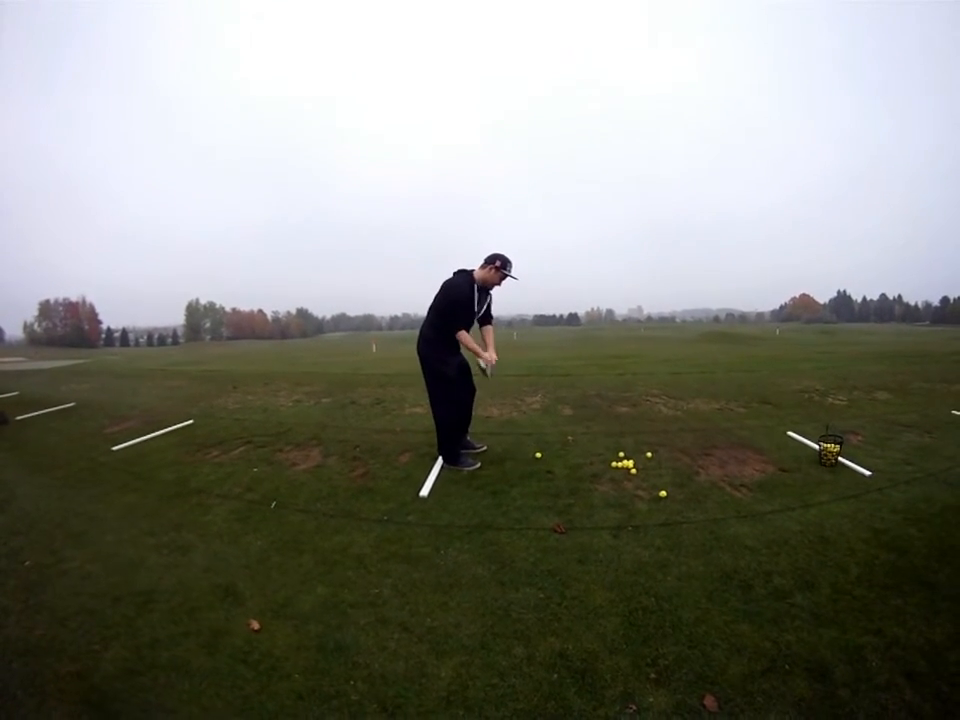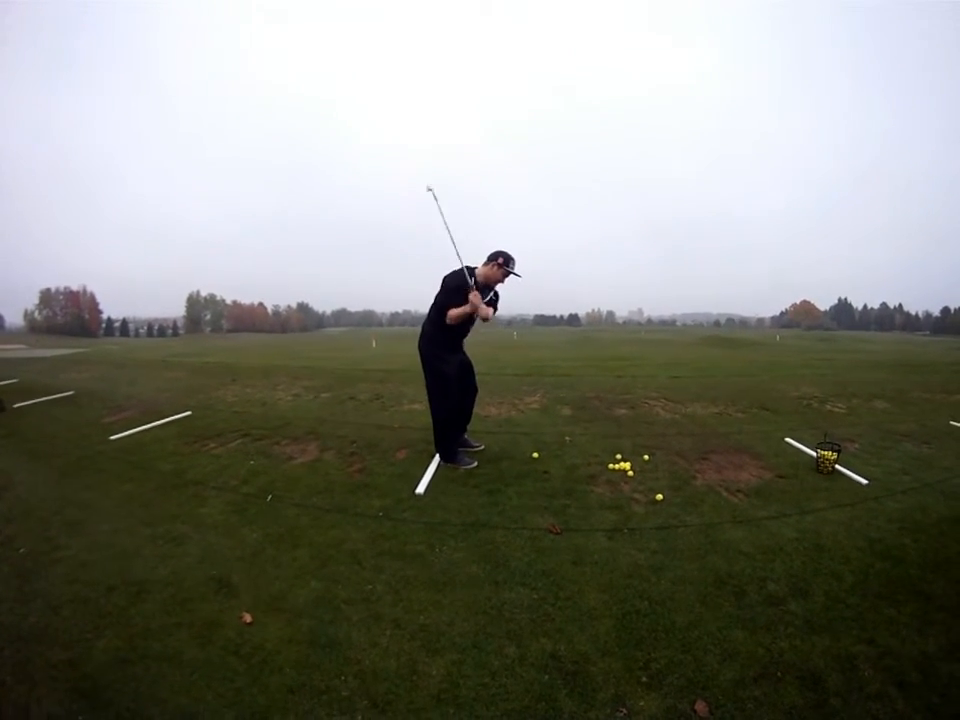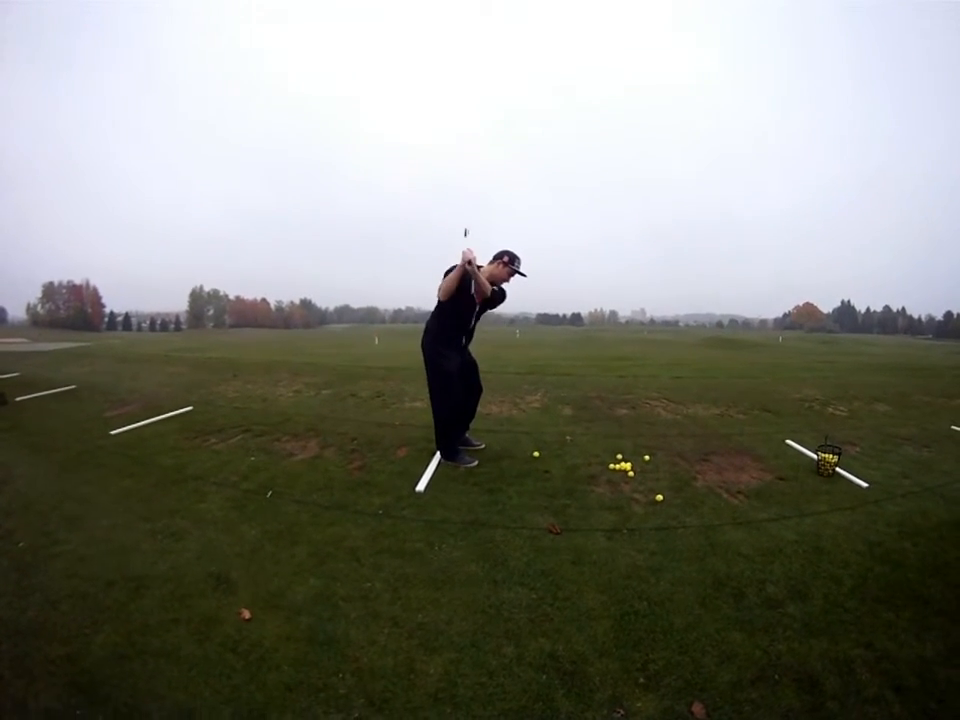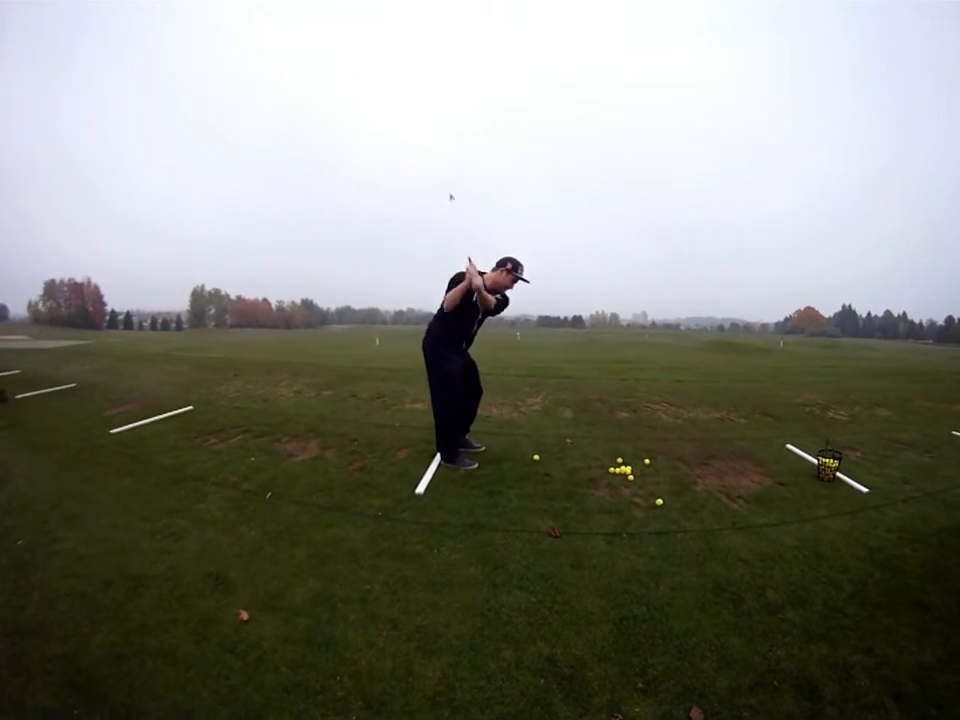
dt=0.2s
person 1, frame 1
left shoulder: (484, 294)
right shoulder: (457, 286)
left elbow: (487, 323)
right elbow: (458, 330)
left wrist: (490, 350)
right wrist: (481, 354)
left hip: (451, 348)
right hip: (433, 348)
left knee: (466, 391)
right knee: (447, 399)
left ankle: (459, 439)
right ankle: (450, 455)
person 1, frame 2
left shoulder: (491, 293)
right shoulder: (456, 279)
left elbow: (488, 314)
right elbow: (449, 317)
left wrist: (481, 309)
right wrist: (470, 308)
left hip: (455, 346)
right hip: (435, 346)
left knee: (468, 390)
right knee: (446, 398)
left ankle: (457, 437)
right ankle: (448, 452)
person 1, frame 3
left shoulder: (498, 293)
right shoulder: (458, 272)
left elbow: (485, 293)
right elbow: (442, 296)
left wrist: (474, 271)
right wrist: (462, 267)
left hip: (460, 346)
right hip: (438, 343)
left knee: (473, 389)
right knee: (447, 395)
left ankle: (459, 435)
right ankle: (448, 450)
person 1, frame 4
left shoulder: (501, 299)
right shoulder: (463, 280)
left elbow: (488, 306)
right elbow: (448, 306)
left wrist: (478, 284)
right wrist: (468, 281)
left hip: (459, 348)
right hip: (438, 346)
left knee: (473, 392)
right knee: (449, 397)
left ankle: (459, 437)
right ankle: (448, 453)
